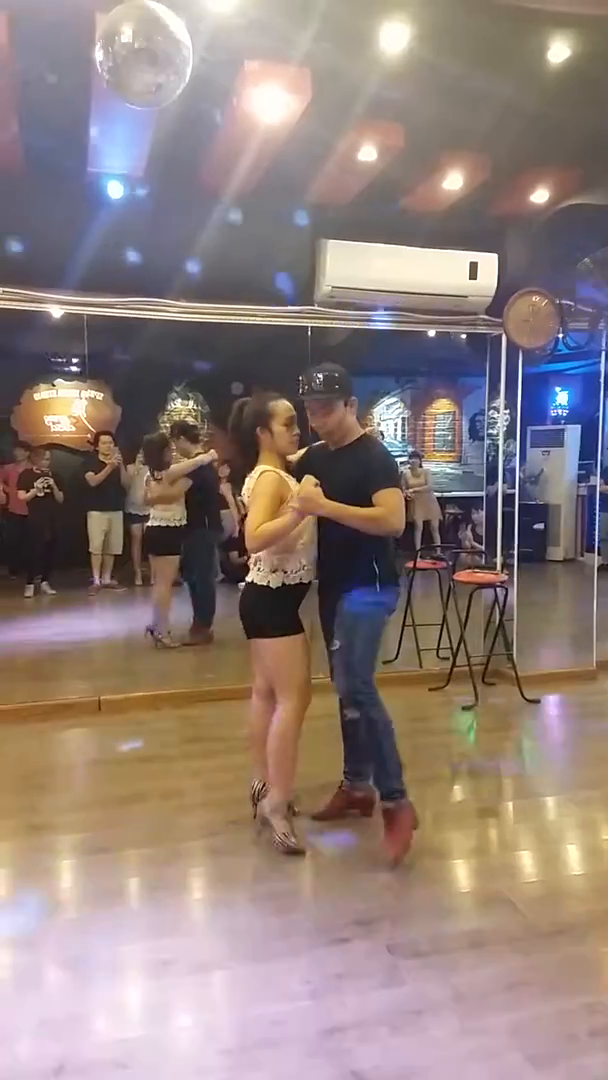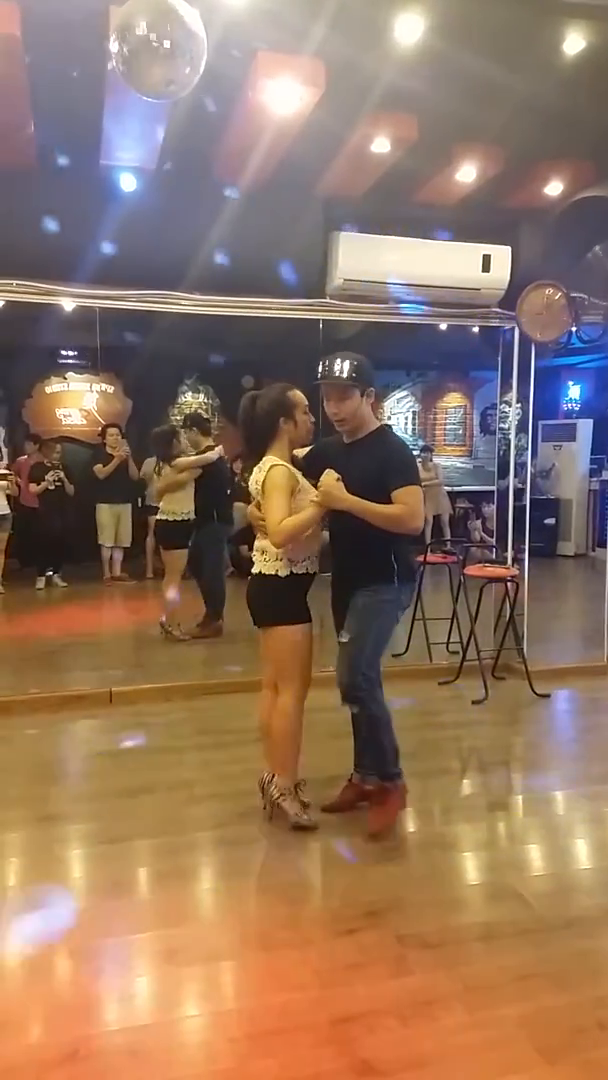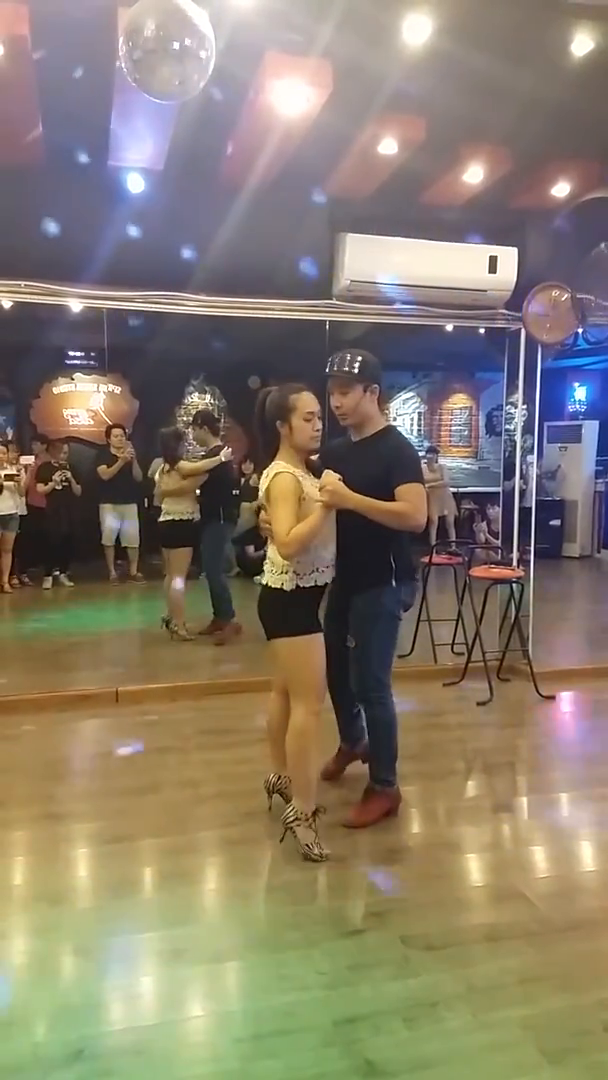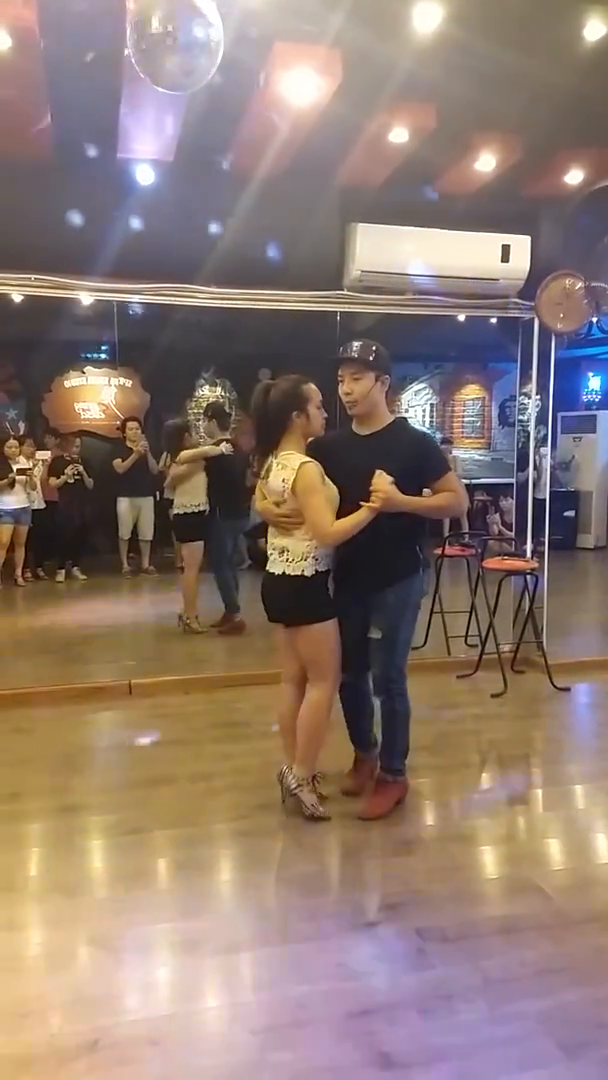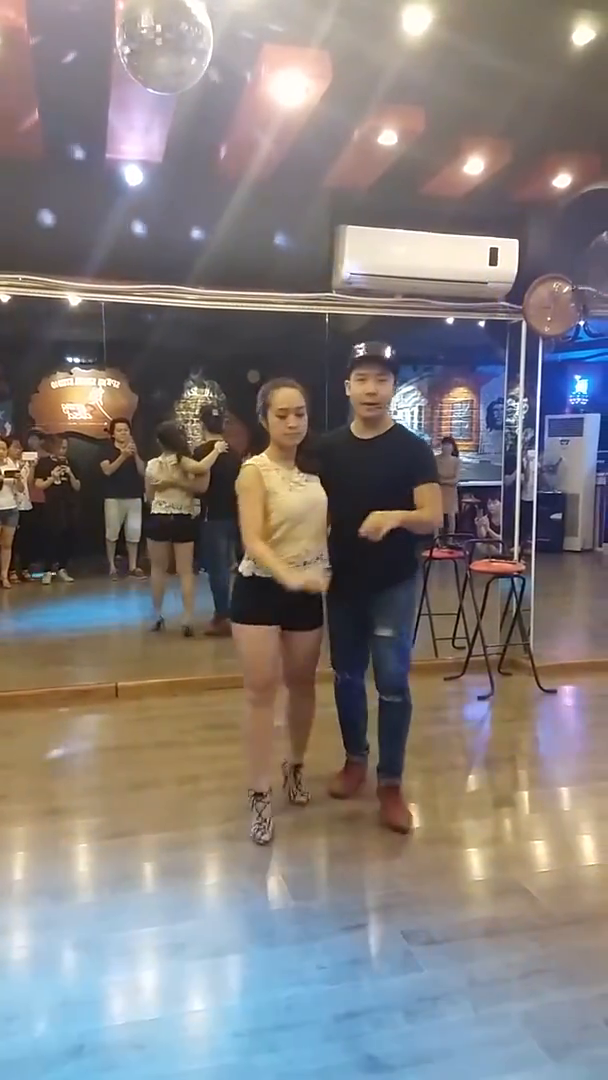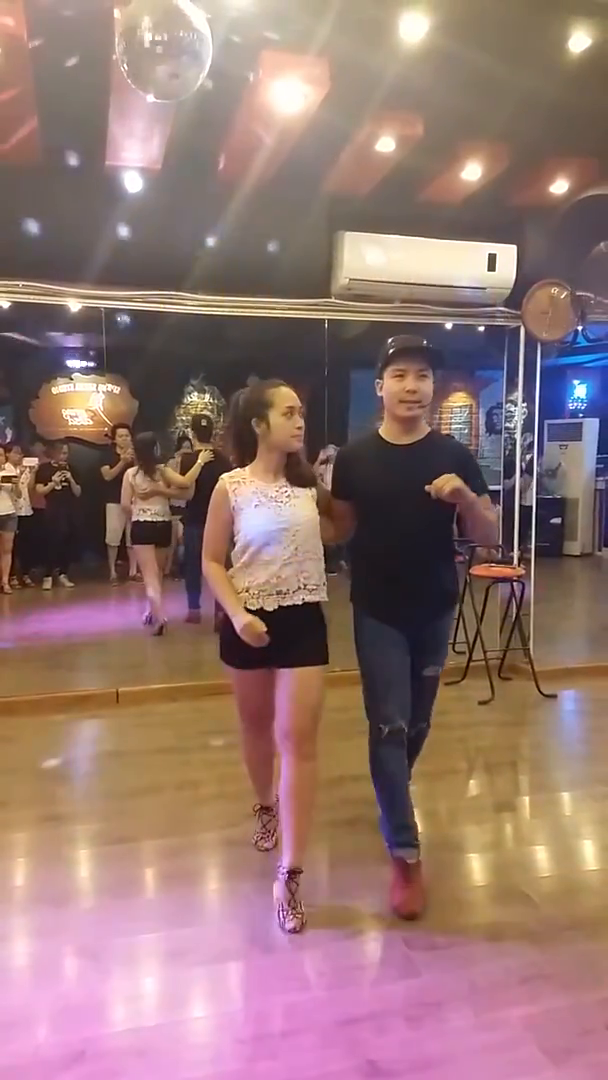
dt=0.7s
person 1, frame 1
left shoulder: (373, 457)
right shoulder: (313, 458)
left elbow: (393, 521)
right elbow: (289, 503)
left wrist: (325, 506)
left hip: (368, 587)
right hip: (333, 586)
left knee: (358, 689)
right knee: (346, 688)
left ankle: (396, 803)
right ankle: (356, 784)
person 1, frame 2
left shoulder: (391, 450)
right shoulder: (327, 451)
left elbow: (413, 520)
left wrist: (345, 500)
right wrist: (260, 511)
left hip: (383, 581)
right hip: (344, 578)
left knee: (357, 679)
right knee: (356, 679)
left ankle: (390, 782)
right ankle: (363, 777)
person 1, frame 3
left shoulder: (396, 450)
right shoulder: (335, 451)
left elbow: (416, 517)
left wrist: (352, 499)
left hip: (384, 583)
right hip: (345, 578)
left knee: (371, 682)
right knee: (334, 666)
left ankle: (384, 787)
right ankle: (352, 741)
person 1, frame 4
left shoulder: (413, 443)
right shoulder: (330, 446)
left elbow: (457, 501)
left wrist: (401, 502)
right wrist: (267, 507)
left hip: (397, 579)
right hip: (348, 576)
left knee: (388, 677)
right knee: (348, 672)
left ankle: (393, 775)
right ankle: (365, 754)
person 1, frame 5
left shoulder: (411, 449)
right shoulder: (330, 448)
left elbow: (432, 517)
left wrist: (395, 518)
left hip: (394, 582)
right hip: (343, 580)
left knee: (392, 682)
right knee: (346, 675)
left ankle: (390, 783)
right ankle: (355, 758)
person 1, frame 6
left shoulder: (454, 456)
right shoulder: (354, 458)
left elbow: (488, 535)
right elbow: (341, 527)
left wrist: (464, 497)
left hip: (435, 609)
right hip: (377, 611)
left knee: (417, 722)
right knee: (390, 726)
left ankle: (394, 802)
right ankle: (405, 858)
person 2, frame 1
left shoulder: (276, 473)
right shoulder: (269, 478)
right elbow: (254, 539)
right wrist: (300, 511)
left hip: (270, 596)
right hip: (272, 598)
left knee: (266, 694)
right knee: (292, 699)
left ankle: (264, 786)
right ankle: (276, 804)
person 2, frame 2
left shoulder: (280, 466)
right shoulder: (277, 471)
right elbow: (279, 534)
right wrist: (321, 504)
left hip: (274, 583)
right hip: (281, 585)
left knee: (274, 684)
right knee: (293, 687)
left ankle: (273, 776)
right ankle: (284, 787)
person 2, frame 3
left shoulder: (302, 470)
right shoulder: (283, 478)
right elbow: (287, 545)
right wrist: (327, 506)
left hip: (296, 595)
right hip: (290, 598)
left knee: (285, 691)
right knee: (308, 702)
left ankle: (279, 776)
right ankle: (301, 811)
person 2, frame 4
left shoulder: (274, 462)
right shoulder: (307, 469)
left elbow: (261, 503)
right elbow: (329, 534)
right wrist: (373, 507)
left hip: (278, 579)
right hip: (303, 584)
left knee: (294, 679)
right knee: (323, 681)
left ankle: (291, 768)
right ankle: (302, 777)
person 2, frame 5
left shoulder: (311, 470)
right shoulder: (254, 471)
right elbow: (254, 543)
right wrist: (291, 577)
left hip: (306, 592)
right hip: (259, 591)
left knee: (301, 684)
right knee: (261, 692)
left ankle: (295, 765)
right ankle: (259, 795)
person 2, frame 6
left shoulder: (309, 484)
right shoulder: (230, 487)
right elbow: (212, 562)
right wrist: (236, 614)
left hip: (303, 621)
right hip: (248, 623)
left knee: (298, 742)
right knee: (256, 727)
left ankle: (290, 873)
right ankle: (266, 805)
